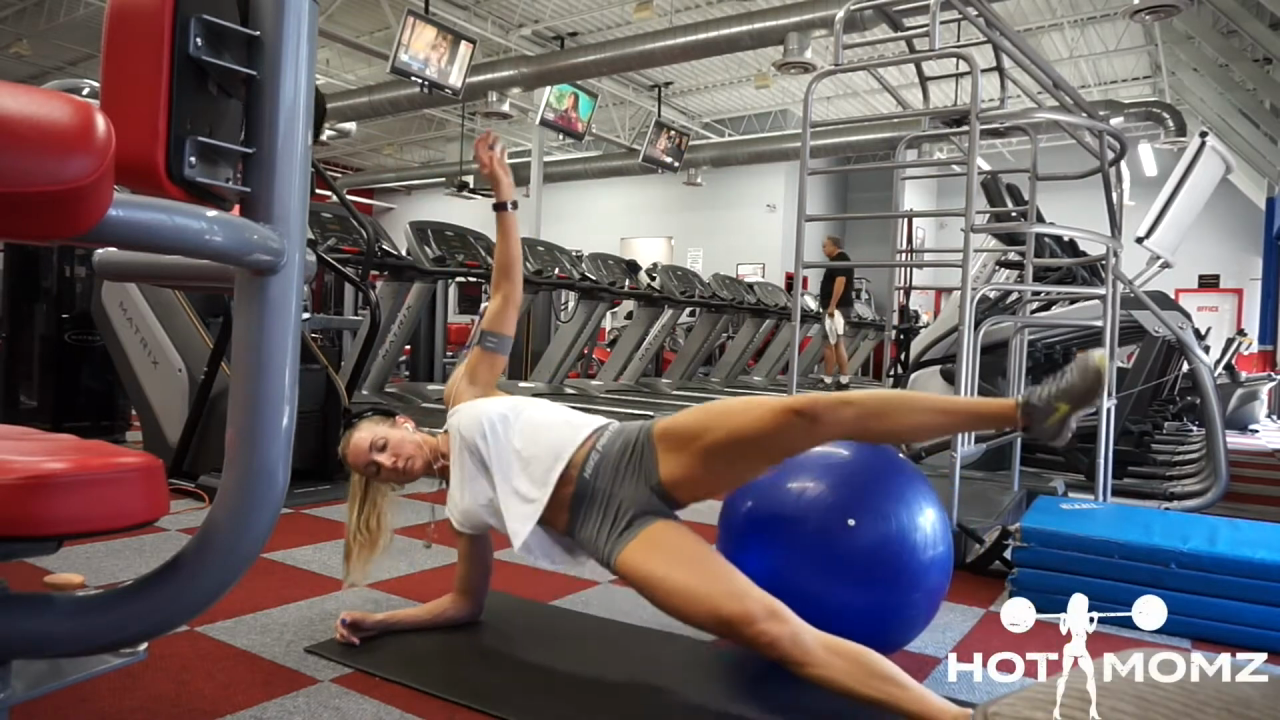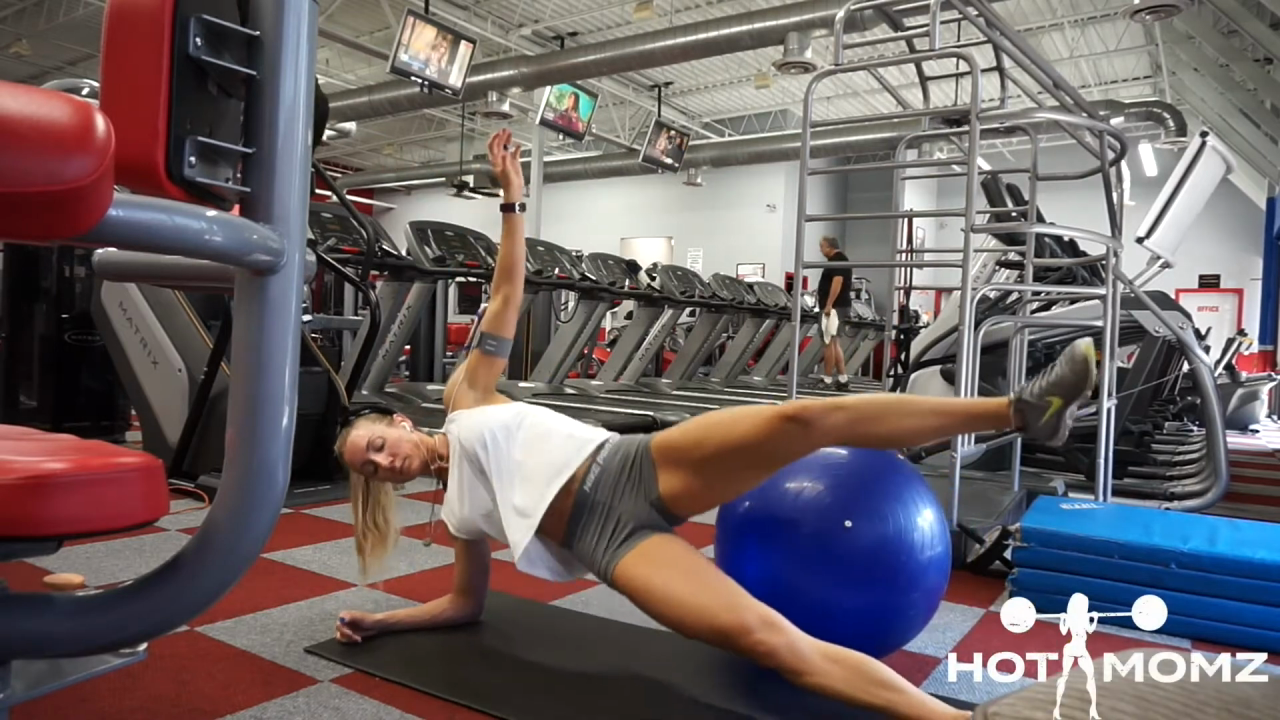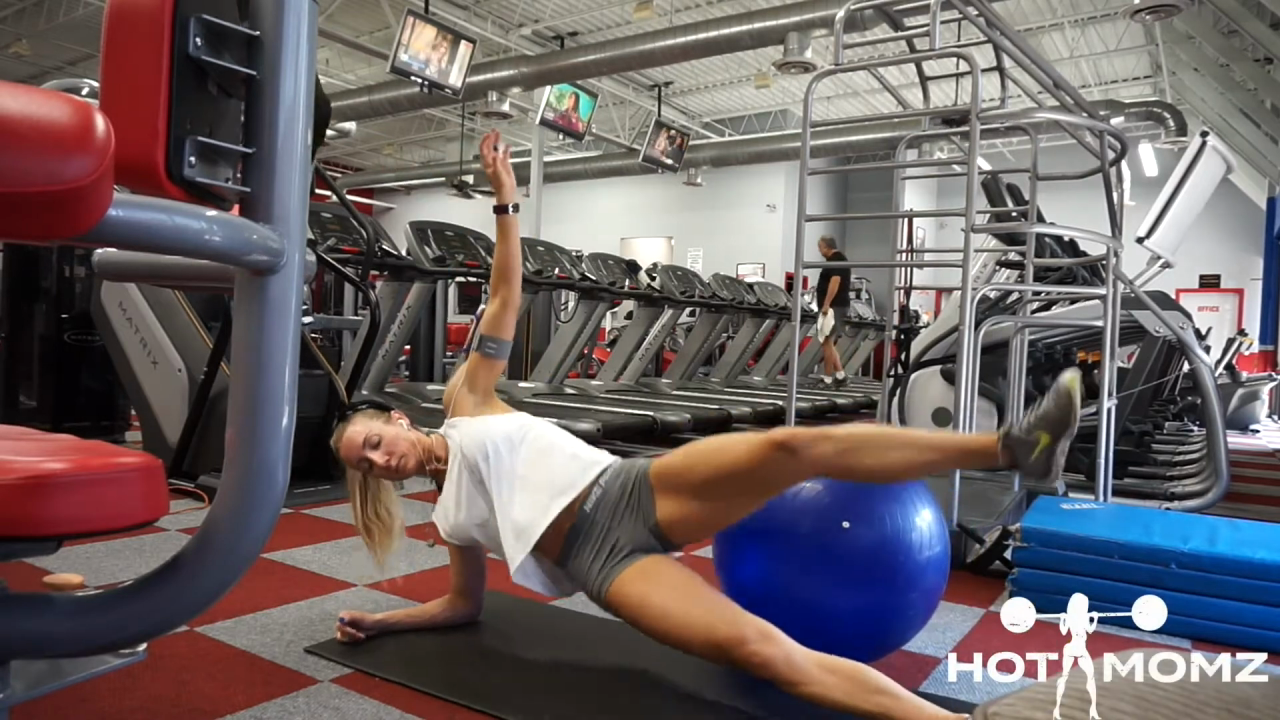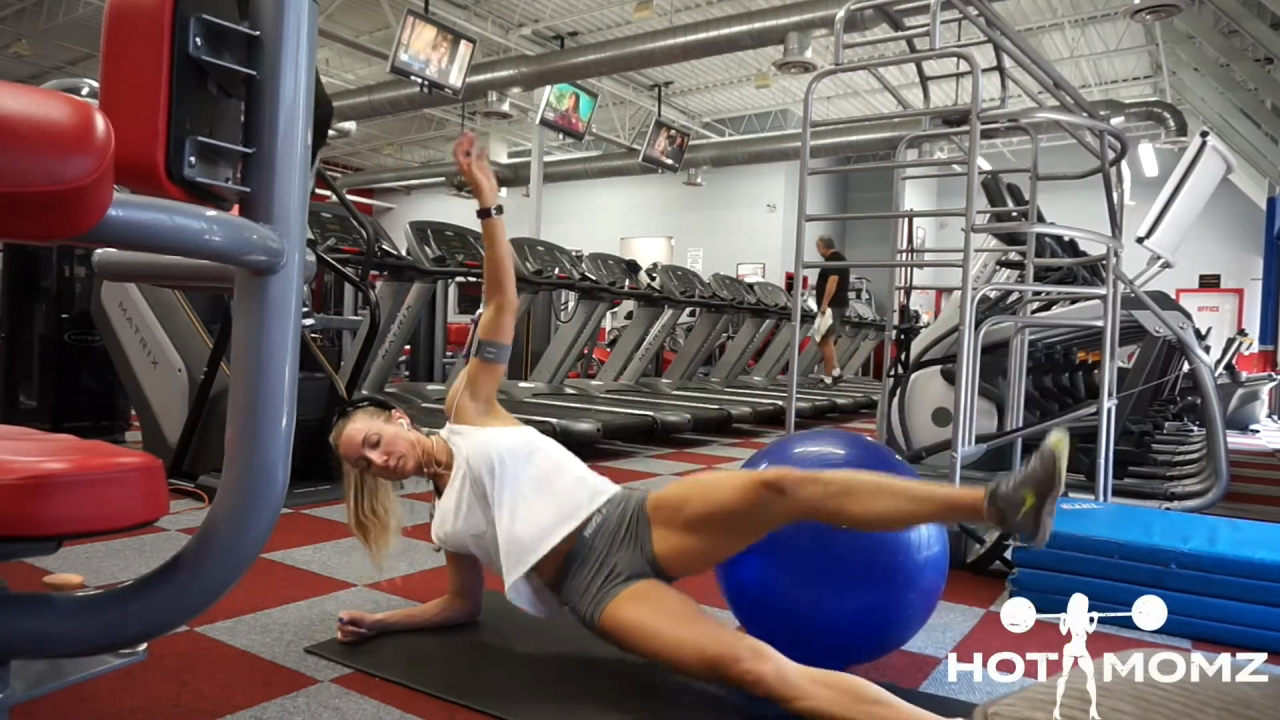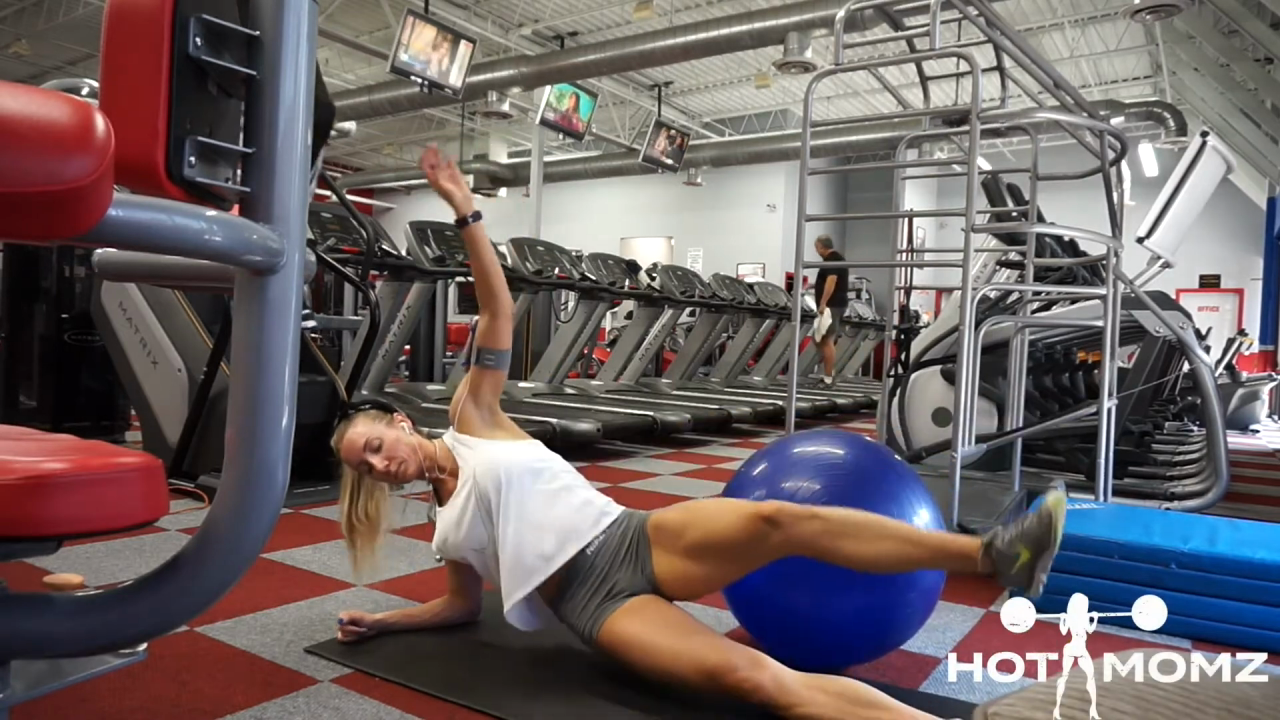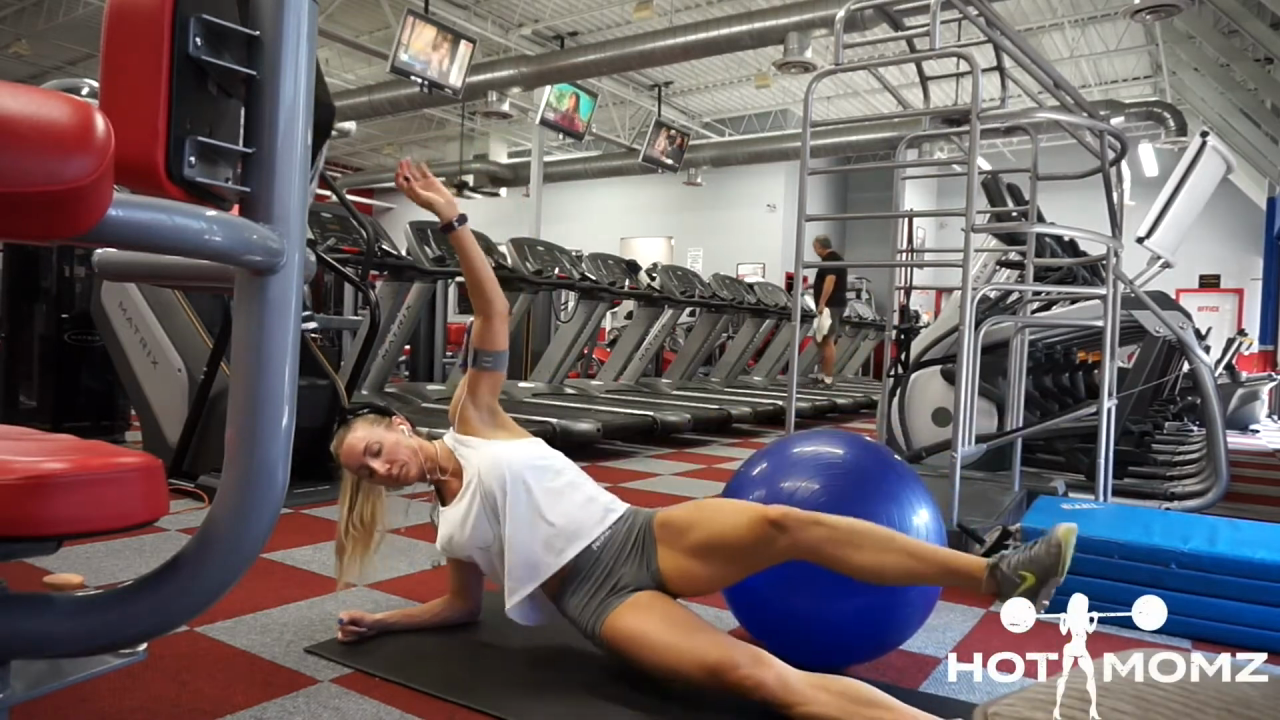
dt=0.1s
person 1, frame 1
left shoulder: (465, 392)
right shoulder: (460, 505)
left elbow: (507, 292)
right elbow: (466, 605)
left wrist: (503, 194)
right wrist: (378, 621)
left hip: (639, 456)
right hip: (610, 523)
left knee: (810, 412)
right knee: (770, 629)
left ankle: (1023, 410)
person 1, frame 2
left shoulder: (464, 395)
right shoulder: (459, 507)
left elbow: (508, 294)
right elbow: (466, 604)
left wrist: (511, 196)
right wrist: (378, 621)
left hip: (639, 468)
right hip: (611, 534)
left knee: (804, 420)
right knee: (767, 639)
left ankle: (1016, 408)
person 1, frame 3
left shoulder: (463, 402)
right shoulder: (450, 515)
left elbow: (507, 299)
right elbow: (464, 605)
left wrist: (505, 199)
right wrist: (377, 622)
left hip: (632, 496)
right hip: (603, 562)
left knee: (786, 447)
right knee: (760, 651)
left ankle: (1005, 445)
person 1, frame 4
left shoulder: (467, 410)
right shoulder: (448, 521)
left elbow: (502, 304)
right elbow: (461, 606)
left wrist: (488, 204)
right wrist: (376, 622)
left hip: (630, 520)
right hip: (601, 584)
left knee: (780, 486)
left ankle: (997, 503)
person 1, frame 5
left shoulder: (471, 419)
right shoulder: (446, 529)
left elbow: (498, 307)
right elbow: (461, 607)
left wrist: (467, 215)
right wrist: (377, 622)
left hip: (633, 538)
right hip: (600, 603)
left knee: (780, 520)
left ankle: (992, 554)
person 1, frame 6
left shoulder: (472, 420)
right shoulder: (449, 528)
left elbow: (493, 310)
right elbow: (461, 606)
left wrist: (451, 218)
right wrist: (377, 621)
left hip: (637, 535)
right hip: (601, 599)
left knee: (785, 524)
left ankle: (997, 574)
